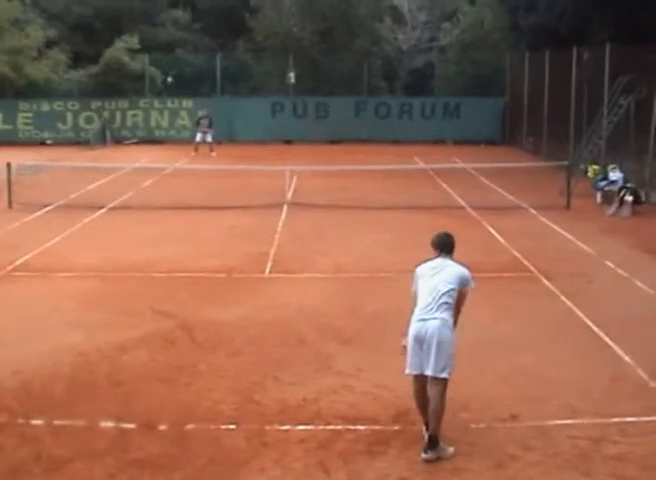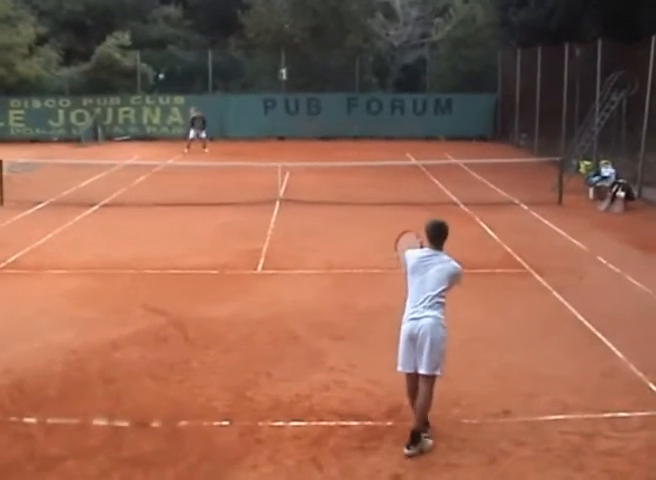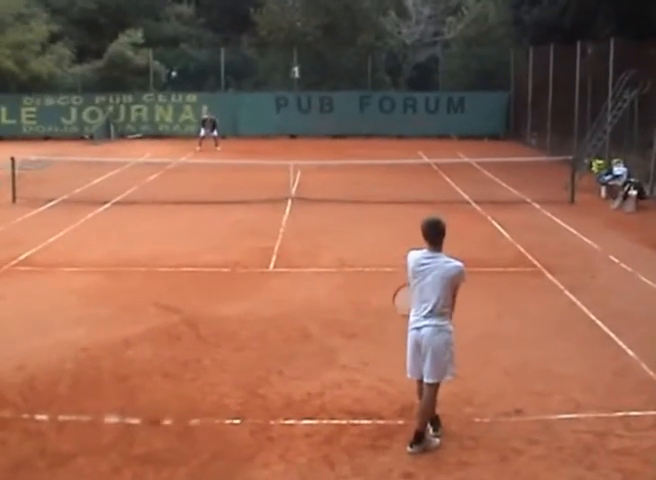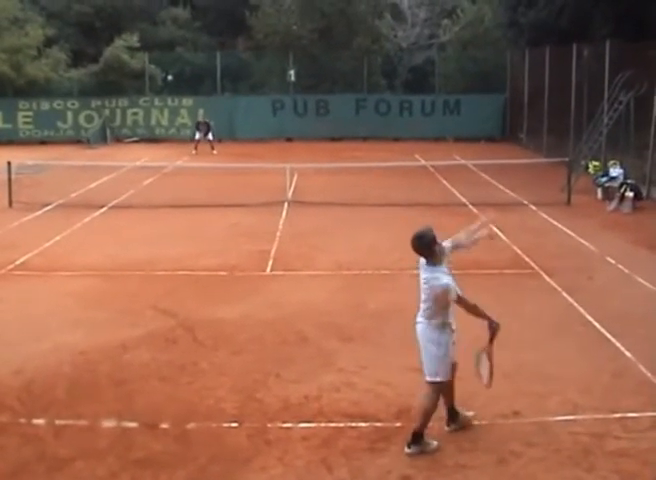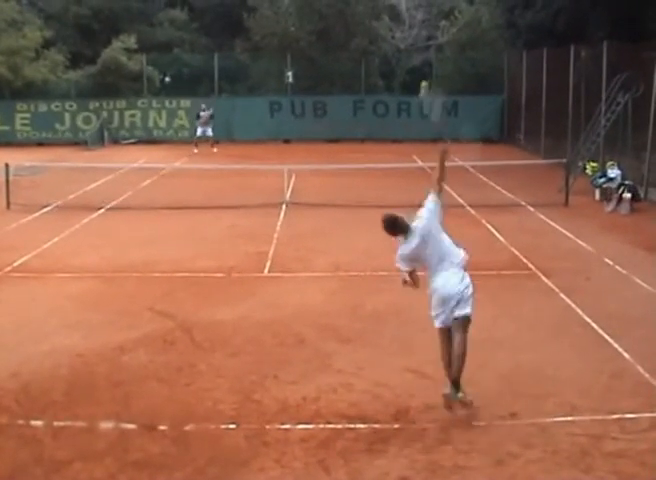
dt=1s
person 1, frame 1
left shoulder: (421, 269)
right shoulder: (463, 273)
right wrist: (450, 331)
left hip: (417, 324)
right hip: (440, 326)
left knee: (419, 381)
right knee: (437, 385)
left ankle: (428, 428)
right ankle: (432, 445)
person 1, frame 2
left shoulder: (410, 256)
right shoulder: (453, 268)
left hip: (410, 322)
right hip: (432, 324)
left knee: (412, 378)
right knee: (426, 382)
left ankle: (422, 423)
right ankle: (414, 440)
person 1, frame 3
left shoulder: (412, 258)
right shoulder: (455, 268)
right elbow: (452, 298)
left hip: (416, 327)
right hip: (438, 330)
left knee: (422, 382)
right knee: (431, 386)
left ankle: (432, 420)
right ankle: (418, 440)
person 1, frame 4
left shoulder: (428, 259)
right shoulder: (442, 283)
left elbow: (457, 242)
right elbow: (466, 305)
left wrist: (476, 231)
right wrist: (490, 321)
left hip: (431, 326)
right hip: (435, 331)
left knee: (449, 369)
right knee: (435, 386)
left ankle: (453, 417)
right ankle: (416, 441)
person 1, frame 5
left shoulder: (404, 253)
right shoulder: (425, 218)
left elbow: (413, 281)
right elbow: (437, 187)
left wrist: (408, 276)
right wrist: (442, 160)
left hip: (439, 287)
right hip: (457, 280)
left knee: (445, 335)
right knee: (460, 332)
left ankle: (451, 386)
right ankle: (455, 387)
